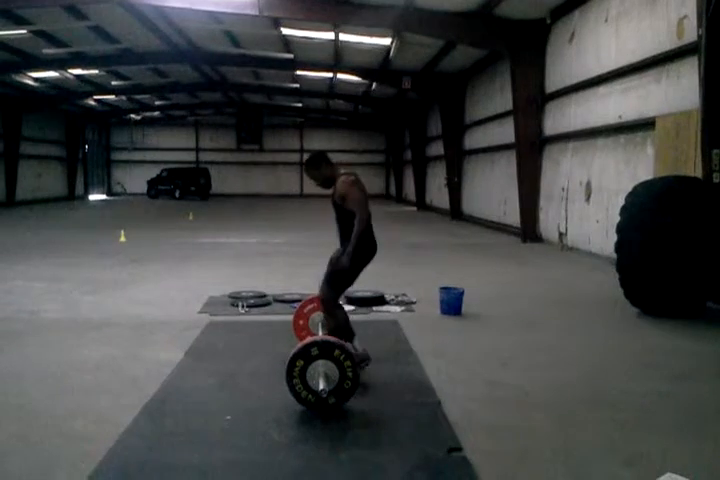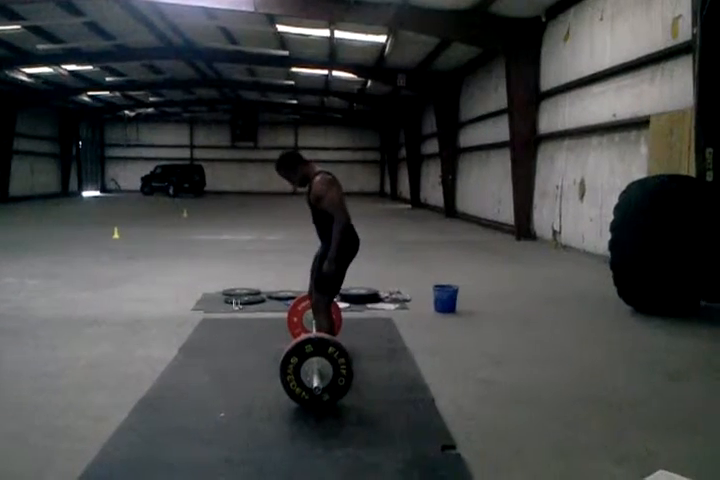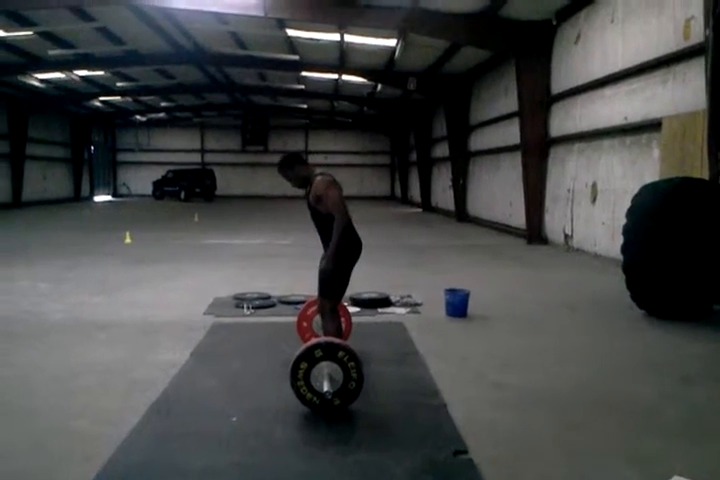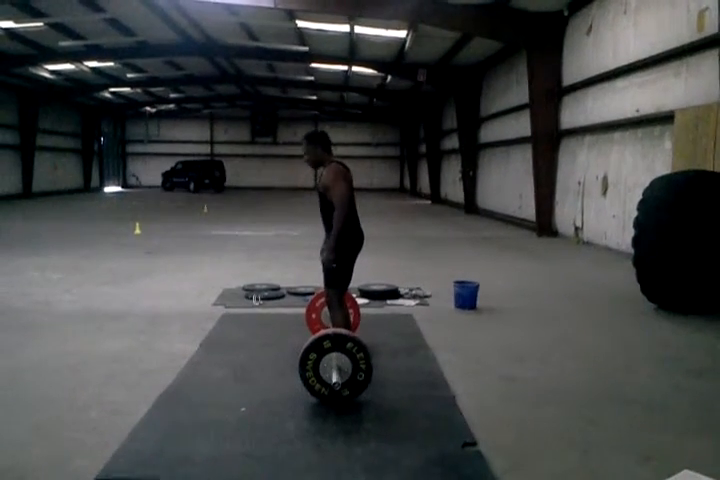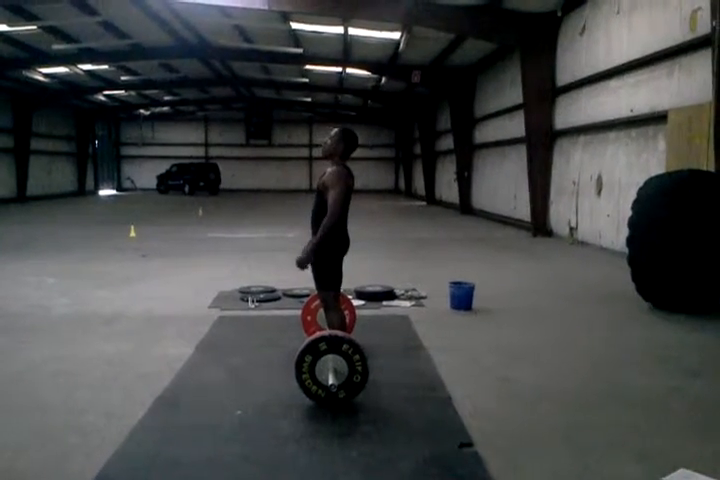
dt=0.7s
person 1, frame 1
left shoulder: (346, 182)
right shoulder: (340, 184)
left elbow: (362, 216)
left wrist: (349, 254)
right wrist: (345, 252)
left hip: (357, 250)
right hip: (350, 248)
left knee: (326, 297)
right knee: (328, 297)
left ankle: (356, 352)
person 1, frame 2
left shoulder: (322, 183)
right shoulder: (316, 181)
left elbow: (341, 218)
left wrist: (331, 258)
left hip: (339, 246)
right hip: (331, 244)
left knee: (320, 303)
right knee: (314, 297)
person 1, frame 3
left shoulder: (322, 183)
right shoulder: (314, 185)
left elbow: (342, 217)
left wrist: (330, 256)
right wrist: (329, 254)
left hip: (342, 249)
right hip: (336, 249)
left knee: (327, 307)
right knee: (325, 305)
person 1, frame 4
left shoulder: (333, 172)
right shoulder: (326, 171)
left elbow: (342, 210)
left wrist: (331, 247)
right wrist: (328, 242)
left hip: (344, 241)
right hip: (340, 239)
left knee: (334, 299)
right knee: (334, 297)
person 1, frame 5
left shoulder: (337, 173)
right shoulder: (336, 172)
left elbow: (332, 215)
left wrist: (310, 249)
right wrist: (313, 245)
left hip: (328, 244)
right hip: (326, 243)
left knee: (330, 302)
right knee: (330, 301)
